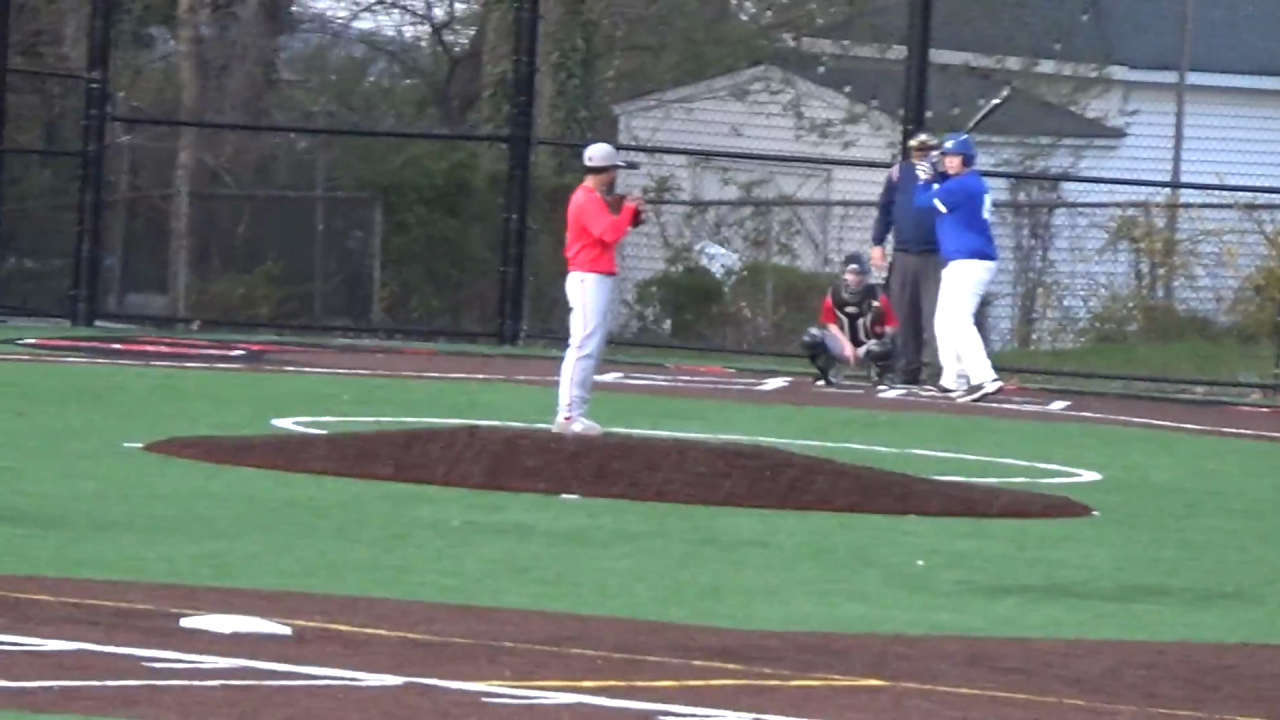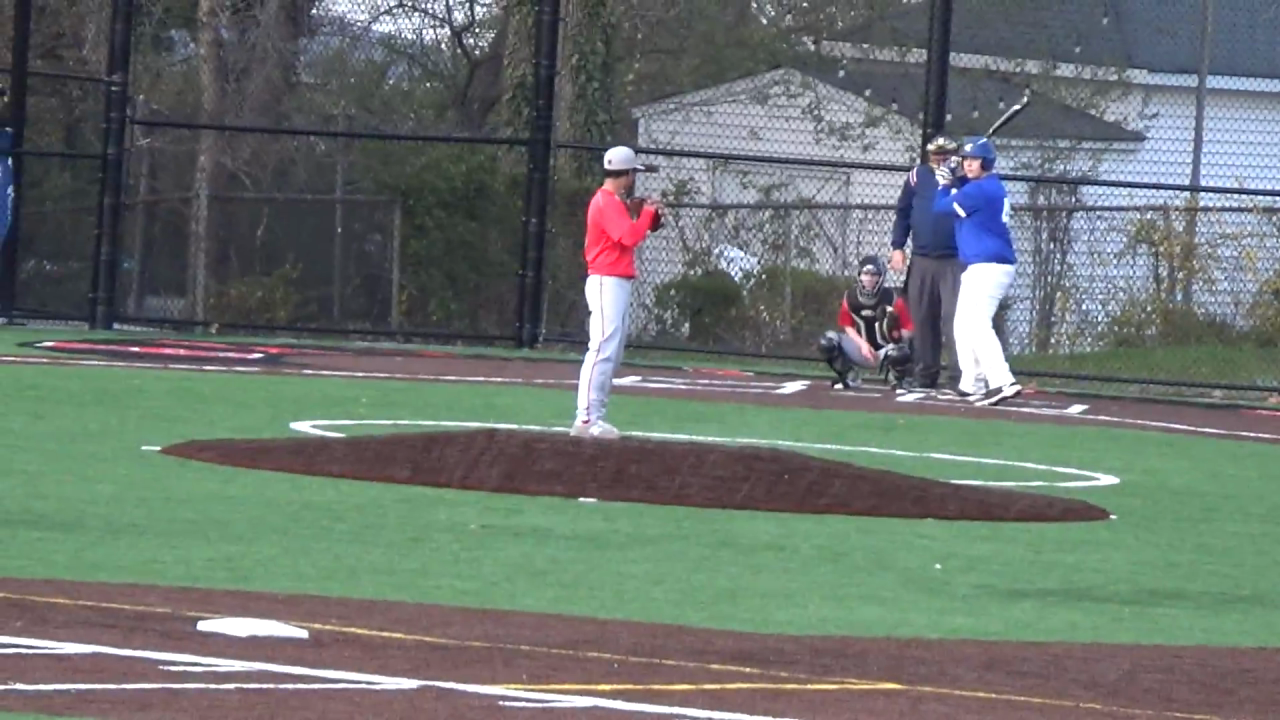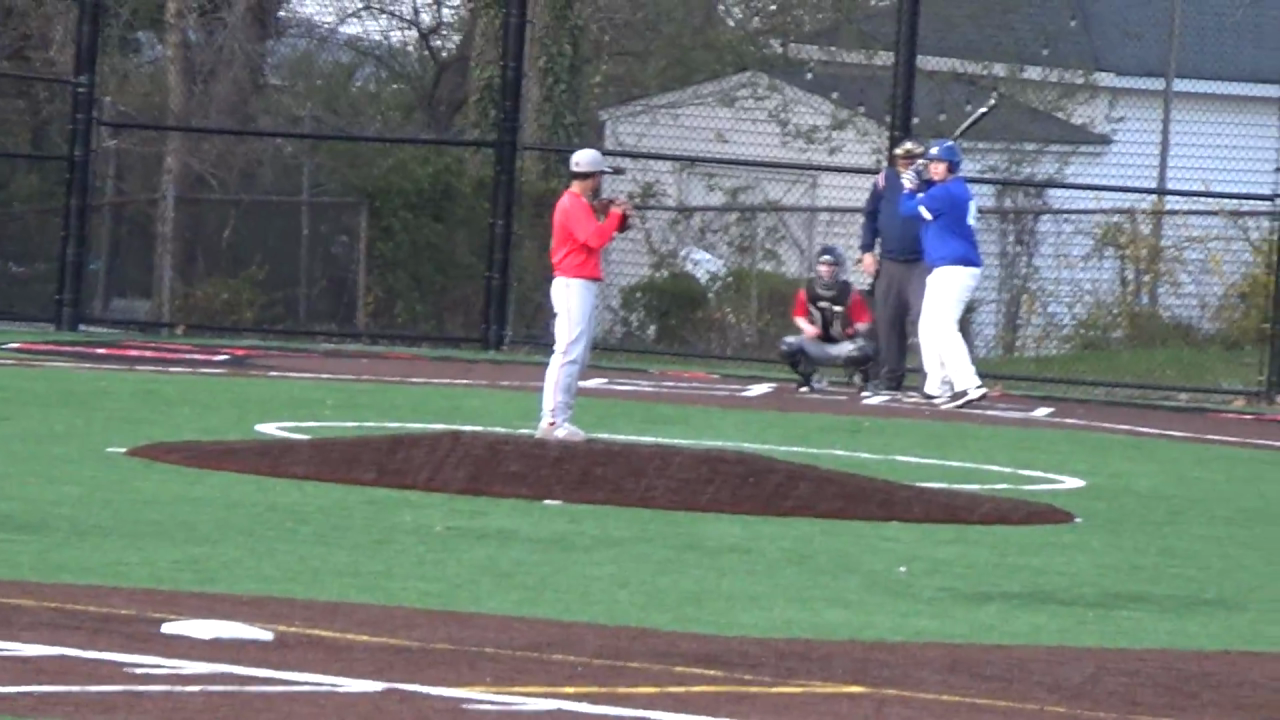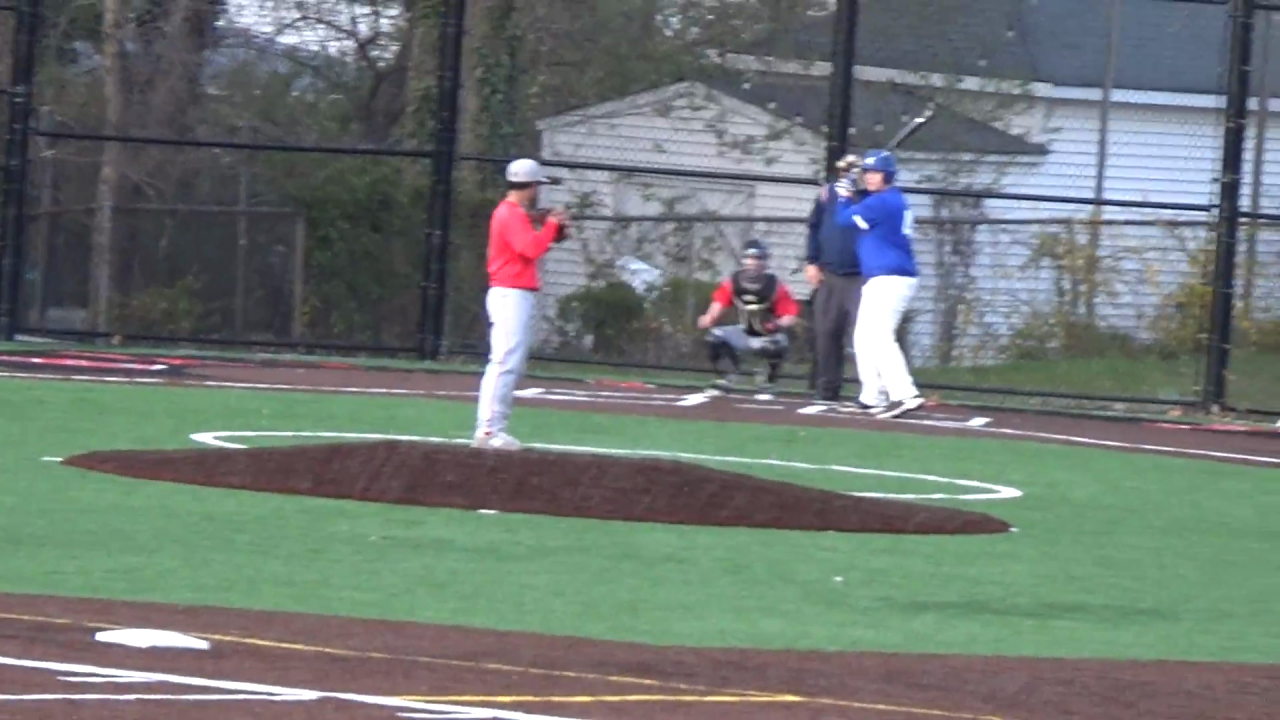
dt=0.2s
person 1, frame 1
left shoulder: (590, 198)
right shoulder: (588, 199)
left elbow: (607, 232)
right elbow: (611, 233)
left wrist: (631, 214)
right wrist: (628, 208)
left hip: (594, 280)
right hip: (589, 279)
left knee: (592, 348)
right knee: (583, 346)
left ankle: (575, 413)
right ankle: (567, 415)
person 1, frame 2
left shoulder: (611, 201)
right shoulder: (607, 202)
left elbow: (627, 236)
right elbow: (630, 237)
left wrist: (650, 217)
right wrist: (648, 211)
left hip: (616, 284)
right hip: (608, 283)
left knee: (612, 353)
right knee: (602, 350)
left ankle: (594, 416)
right ankle: (585, 419)
person 1, frame 3
left shoulder: (578, 204)
right shoulder: (574, 204)
left elbow: (594, 238)
right elbow: (596, 239)
left wrist: (617, 220)
right wrist: (614, 213)
left hip: (583, 286)
right hip: (574, 285)
left knee: (578, 355)
right knee: (567, 353)
left ankle: (560, 419)
right ankle: (550, 421)
person 1, frame 4
left shoulder: (516, 214)
right shoulder: (510, 214)
left elbow: (531, 248)
right elbow: (533, 249)
left wrist: (554, 230)
right wrist: (551, 224)
left hip: (519, 296)
right hip: (510, 295)
left knee: (514, 365)
right knee: (504, 362)
left ankle: (496, 429)
right ankle: (486, 431)
person 2, frame 1
left shoulder: (961, 184)
right shoulder: (971, 182)
left elbow: (923, 201)
left wrist: (925, 180)
right wrist: (931, 178)
left hip: (969, 262)
right hip: (960, 262)
left knee: (959, 321)
right knee: (944, 321)
left ankle: (984, 379)
right ankle: (952, 381)
person 2, frame 2
left shoulder: (980, 188)
right shoulder: (990, 186)
left elbow: (942, 206)
right elbow: (961, 197)
left wrist: (945, 185)
right wrist: (951, 182)
left hip: (989, 266)
right hip: (981, 266)
left knee: (978, 324)
right knee: (963, 325)
left ankle: (1003, 382)
right ankle: (971, 385)
person 2, frame 3
left shoulder: (946, 191)
right shoulder: (955, 189)
left elbow: (907, 210)
right elbow: (926, 200)
left wrist: (910, 190)
right wrist: (916, 187)
left hip: (954, 269)
right hip: (946, 269)
left knee: (944, 327)
right knee: (928, 327)
left ankle: (969, 385)
right ankle: (936, 387)
person 2, frame 4
left shoulder: (882, 201)
right shoulder: (891, 200)
left elbow: (843, 219)
right elbow: (861, 212)
left wrist: (845, 198)
right wrist: (851, 196)
left hip: (890, 279)
right hip: (882, 279)
left knee: (880, 336)
right knee: (864, 337)
left ankle: (905, 395)
right ankle: (873, 397)
person 3, frame 1
right shoulder: (900, 172)
right elbow: (885, 208)
right wrist: (877, 243)
left hip: (936, 257)
right hip: (903, 256)
left knee: (935, 315)
right knee: (905, 316)
left ankle: (939, 372)
right ankle: (907, 373)
person 3, frame 2
right shoulder: (918, 175)
right elbow: (903, 212)
right wrist: (897, 247)
left hip: (955, 260)
right hip: (922, 260)
left knee: (954, 316)
right knee: (922, 320)
left ankle: (959, 375)
right ankle: (925, 377)
person 3, frame 3
right shoulder: (886, 179)
right elbow: (870, 215)
right wrist: (867, 250)
left hip: (922, 264)
right hip: (888, 264)
right knee: (888, 323)
right ankle: (889, 380)
person 3, frame 4
right shoulder: (829, 192)
right elbow: (815, 227)
right wrist: (812, 261)
left hip: (862, 278)
right hip: (830, 276)
right knee: (825, 333)
right ankle: (826, 391)
